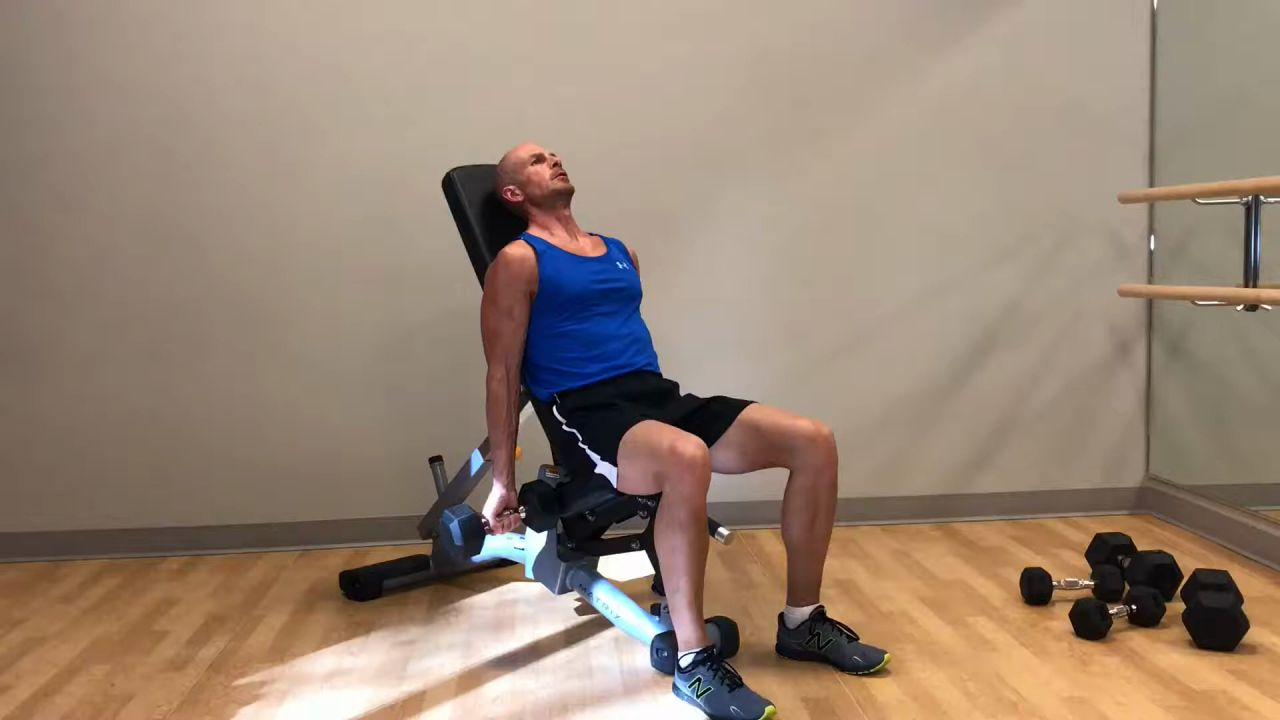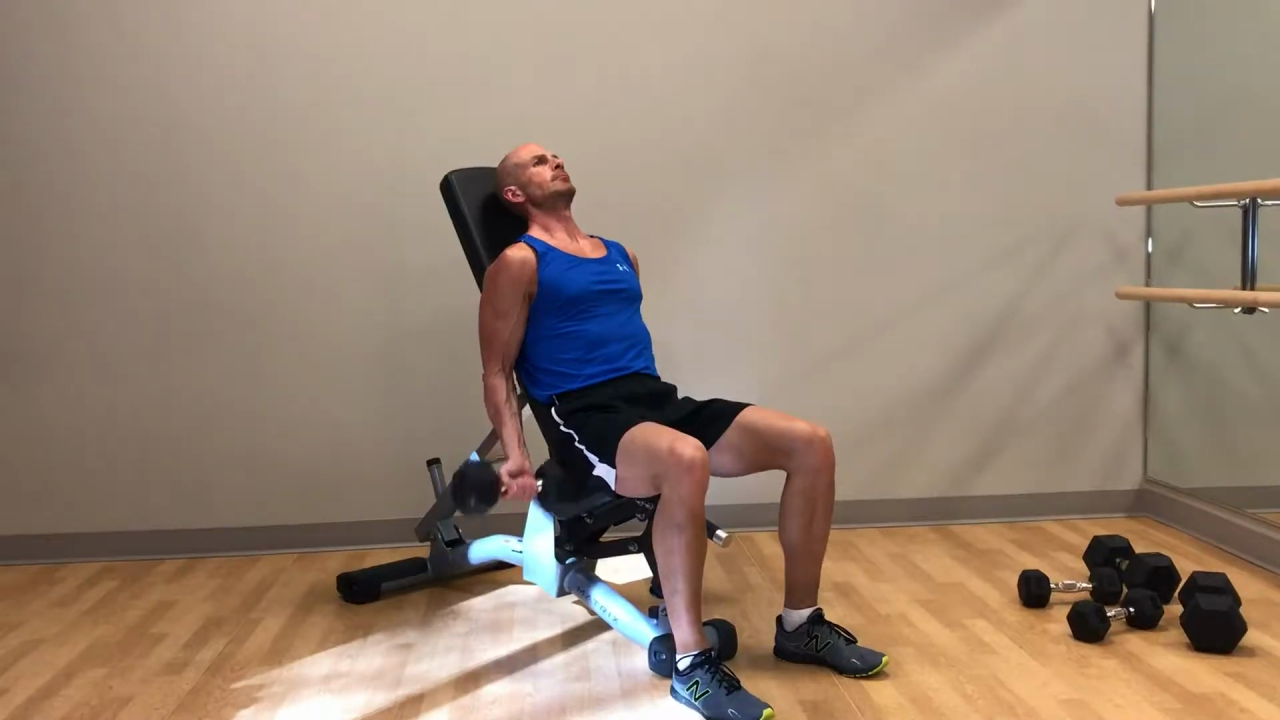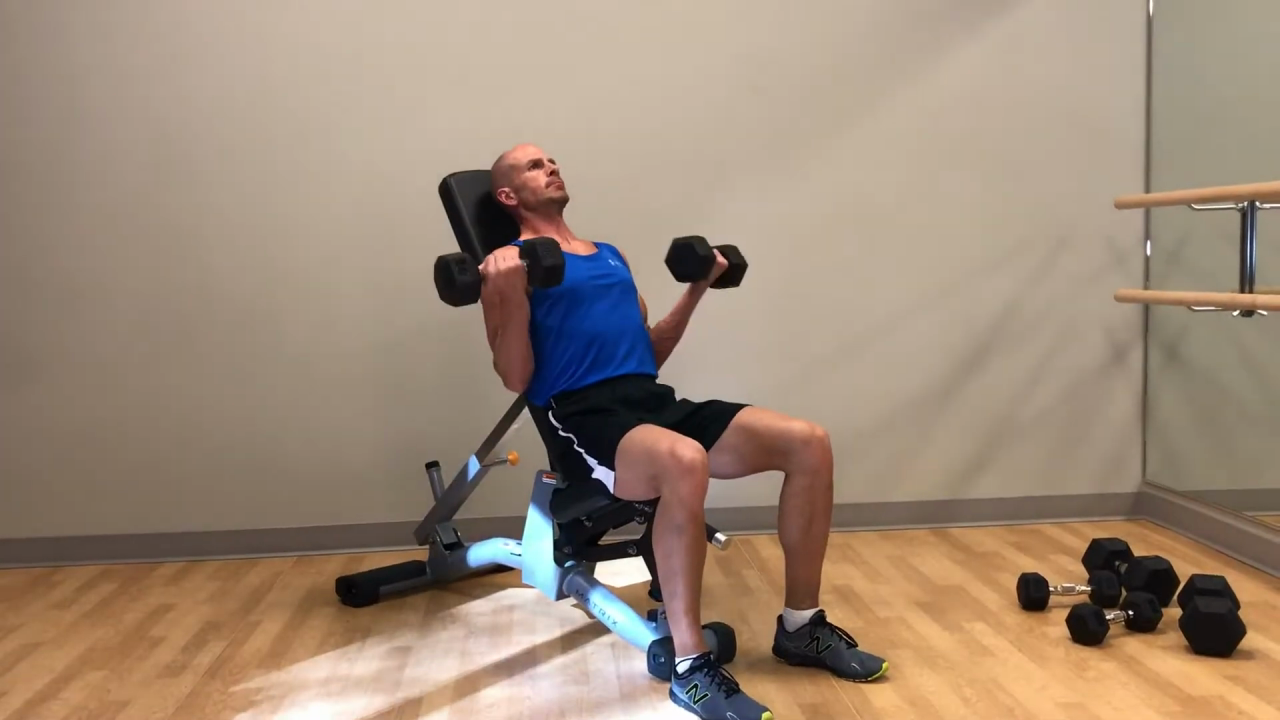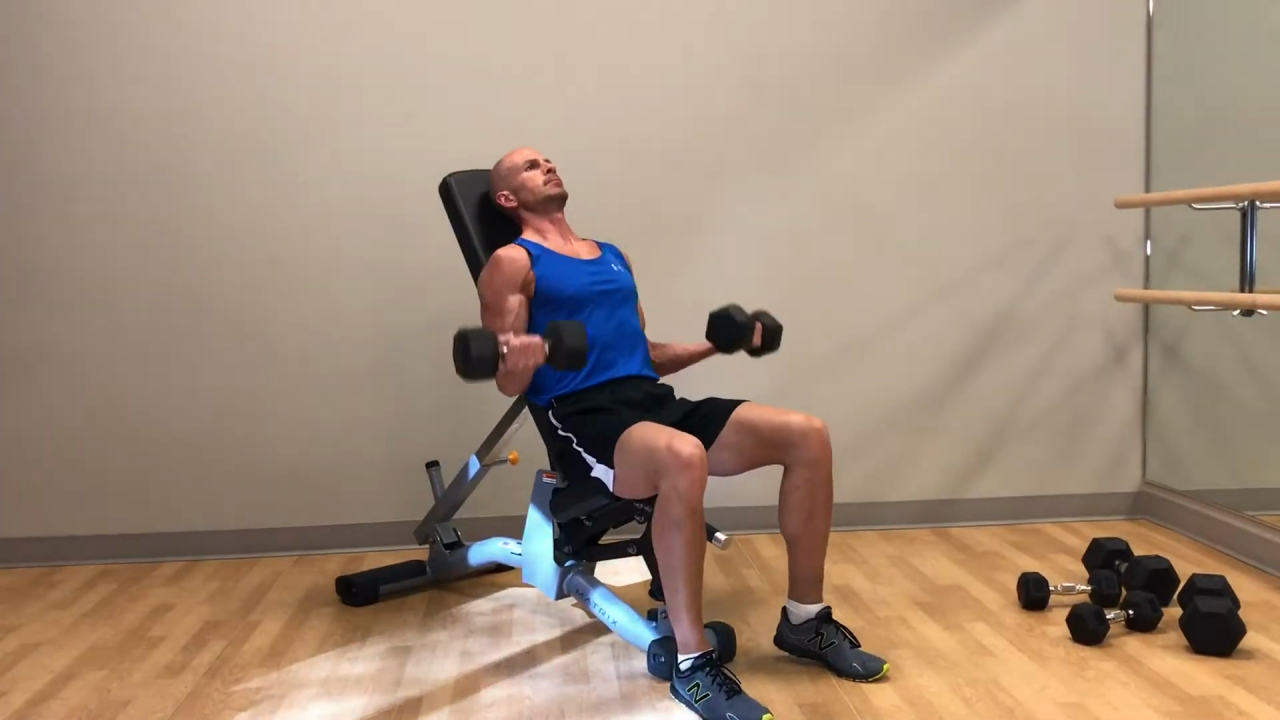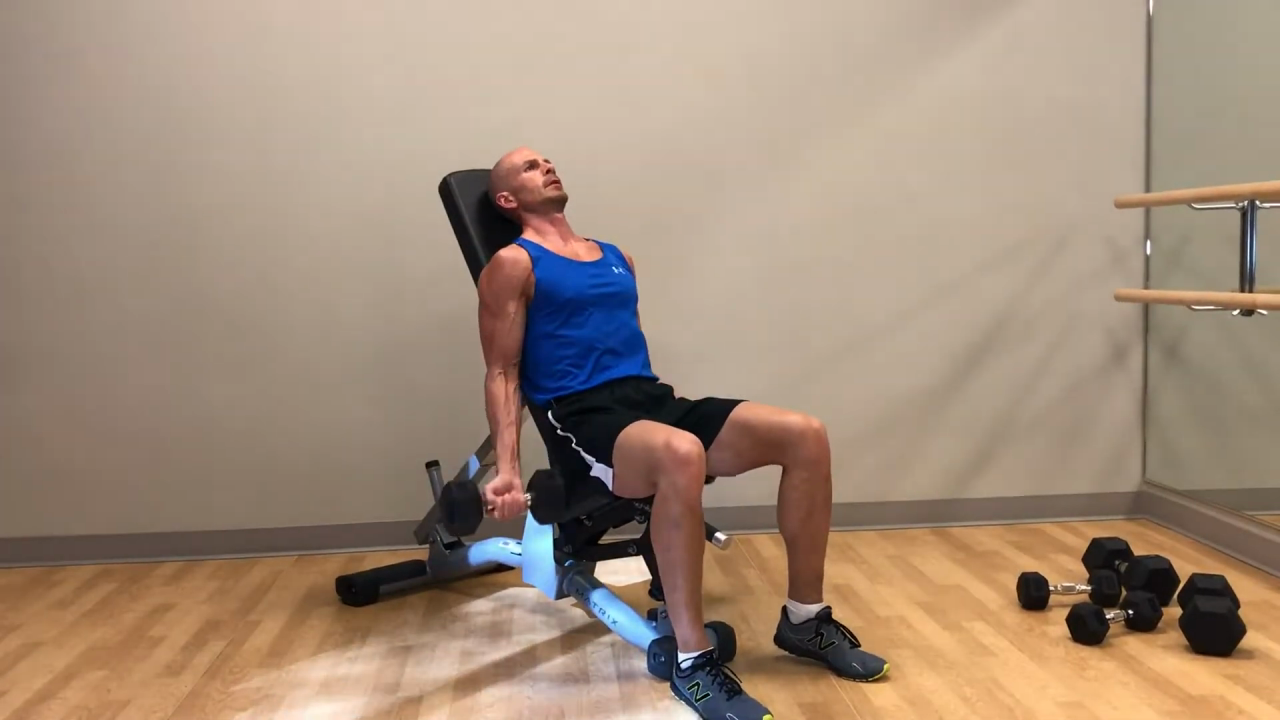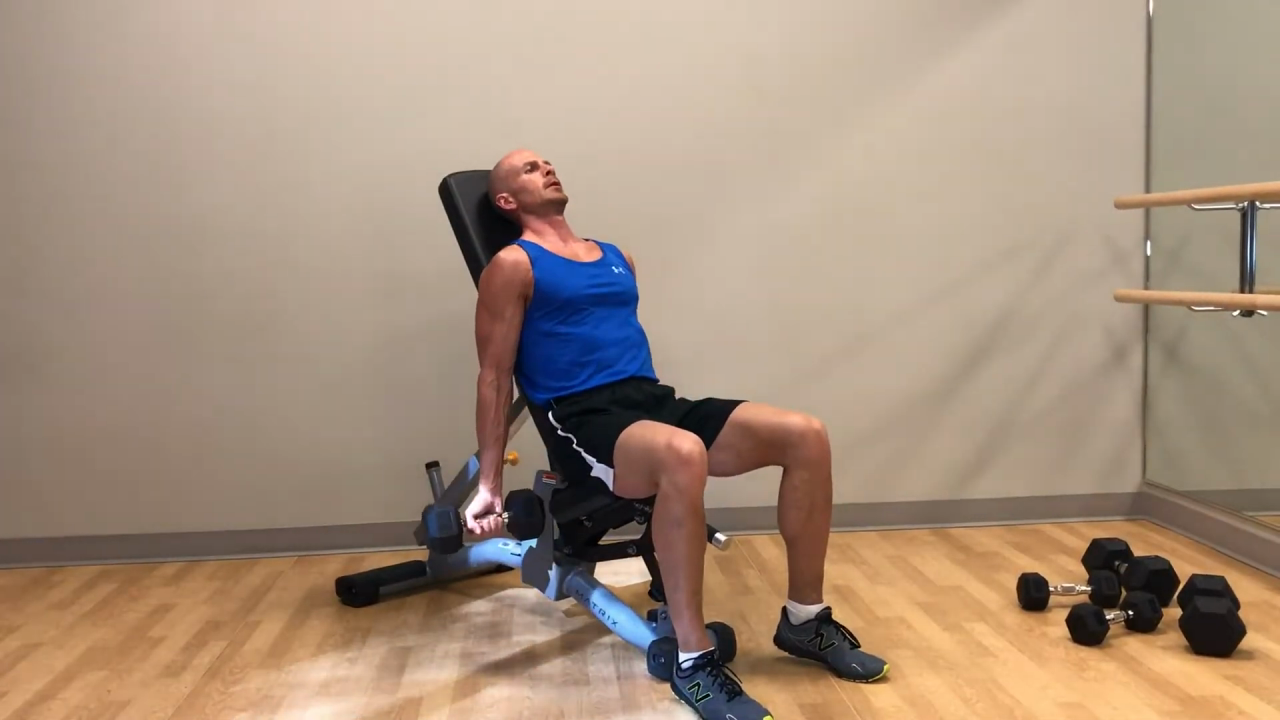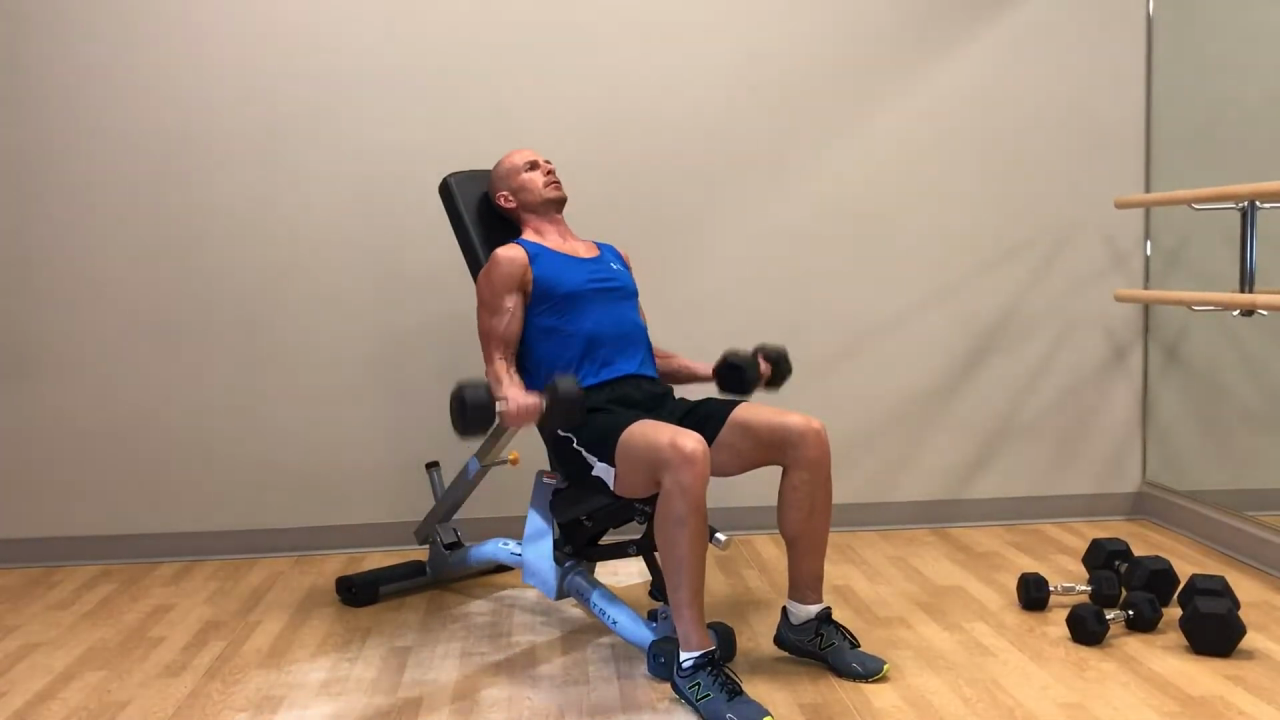
dt=0.7s
person 1, frame 1
left shoulder: (620, 253)
right shoulder: (518, 261)
right elbow: (503, 374)
right wrist: (503, 481)
left hip: (658, 396)
right hip: (590, 414)
left knee: (813, 441)
right knee: (686, 458)
left ankle: (803, 622)
right ankle: (694, 661)
person 1, frame 2
left shoulder: (620, 255)
right shoulder: (518, 263)
right elbow: (497, 370)
right wrist: (516, 454)
left hip: (657, 397)
right hip: (588, 416)
left knee: (810, 444)
right knee: (685, 461)
left ankle: (800, 625)
right ankle: (691, 663)
person 1, frame 3
left shoulder: (611, 255)
right shoulder: (510, 261)
right elbow: (517, 379)
left wrist: (694, 290)
right wrist: (510, 295)
left hip: (654, 401)
right hip: (585, 418)
left knee: (808, 443)
right knee: (684, 462)
left ankle: (801, 626)
right ankle: (690, 667)
person 1, frame 4
left shoulder: (613, 256)
right shoulder: (512, 262)
right elbow: (510, 386)
left wrist: (713, 346)
right wrist: (518, 360)
left hip: (652, 400)
right hip: (585, 418)
left knee: (807, 435)
right knee: (682, 457)
left ankle: (804, 619)
right ankle: (692, 663)
person 1, frame 5
left shoulder: (617, 258)
right shoulder: (513, 265)
right elbow: (503, 374)
left wrist: (687, 417)
right wrist: (509, 468)
left hip: (651, 399)
right hip: (584, 418)
left knee: (805, 435)
right knee: (679, 455)
left ankle: (804, 619)
right ankle: (692, 661)
person 1, frame 6
left shoulder: (617, 258)
right shoulder: (514, 265)
right elbow: (495, 377)
right wrist: (488, 486)
left hip: (654, 400)
right hip: (585, 419)
left knee: (806, 436)
right knee: (682, 455)
left ankle: (805, 619)
right ankle: (693, 661)
person 1, frame 7
left shoulder: (614, 257)
right shoulder: (511, 261)
right elbow: (500, 360)
left wrist: (720, 370)
right wrist: (513, 395)
left hip: (653, 400)
right hip: (586, 419)
left knee: (805, 435)
right knee: (685, 453)
left ankle: (805, 619)
right ankle: (695, 661)
